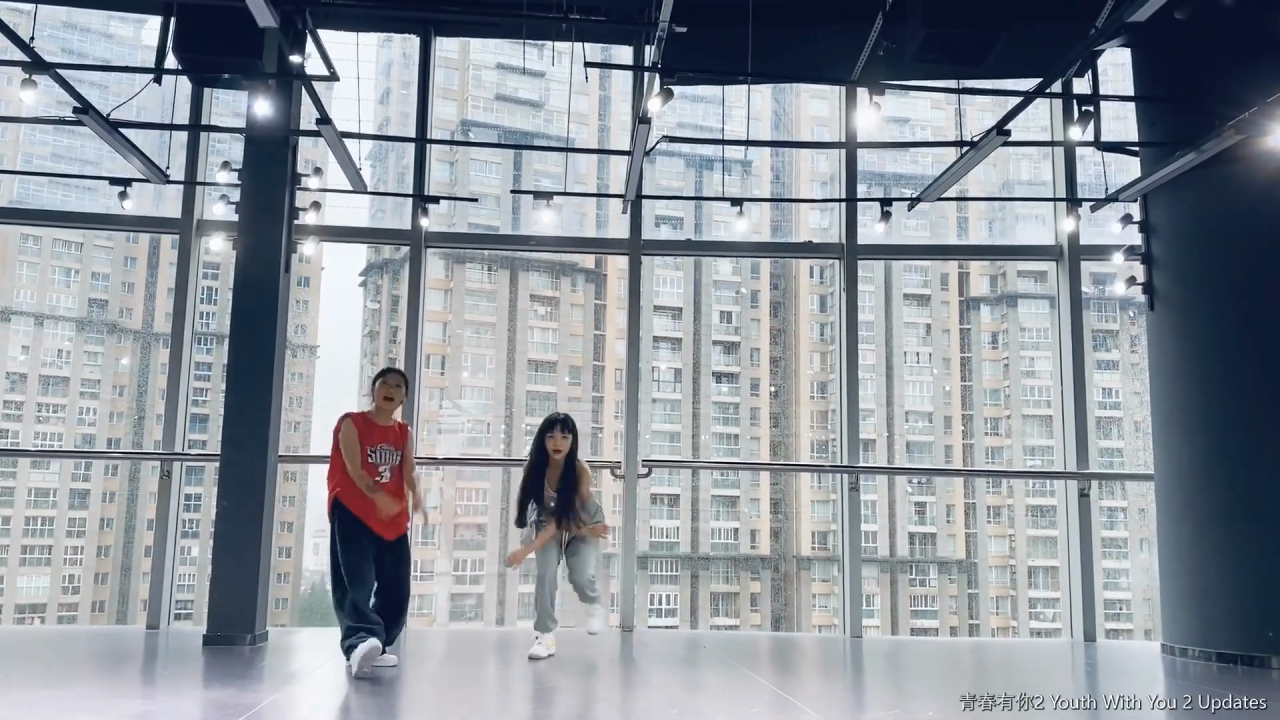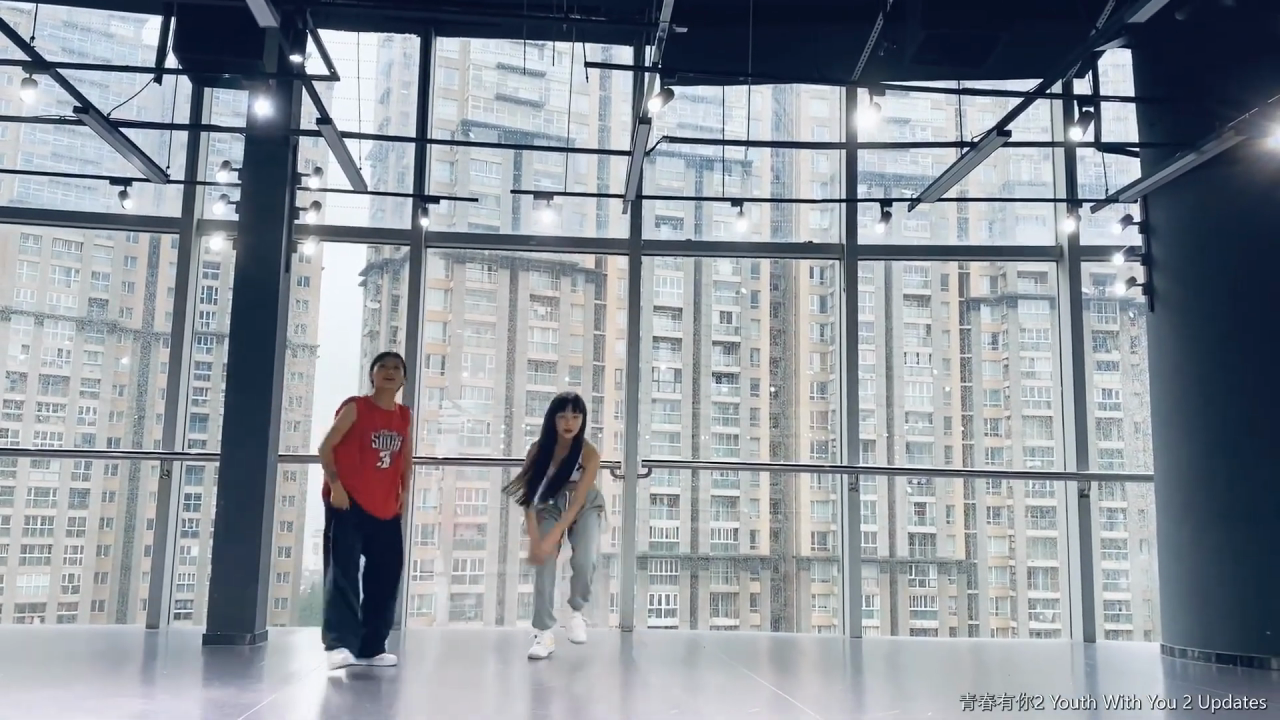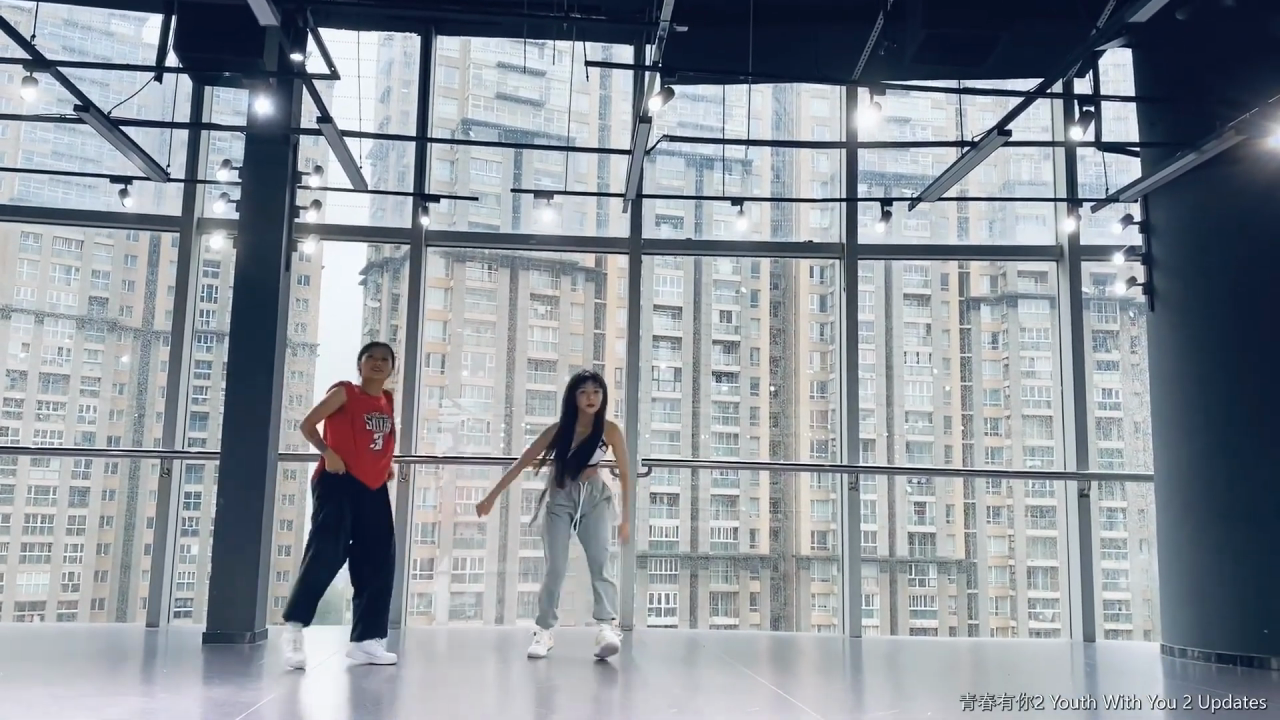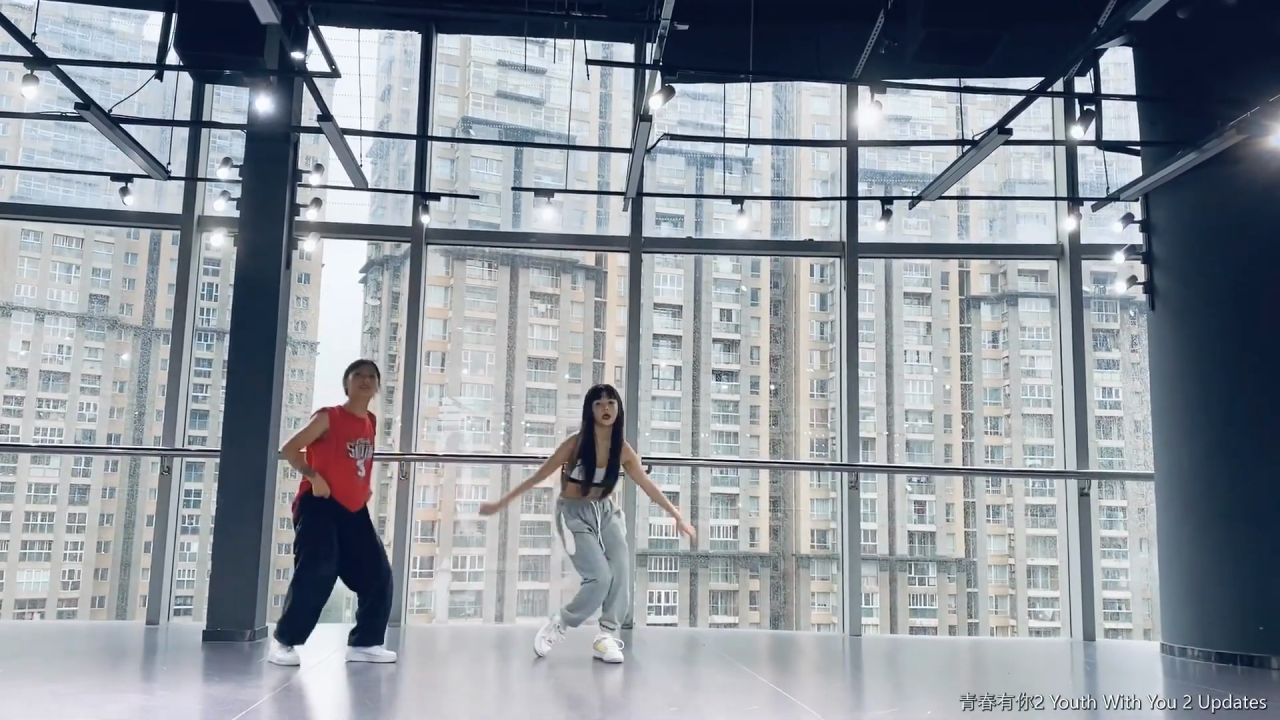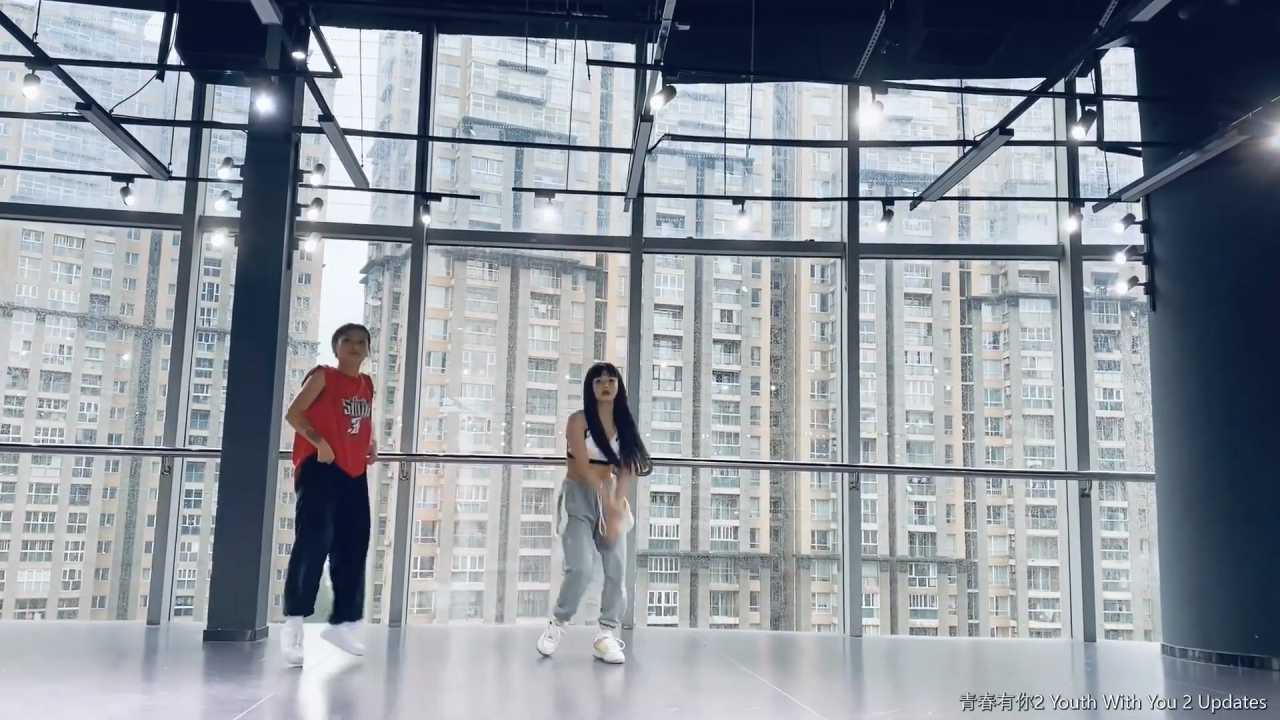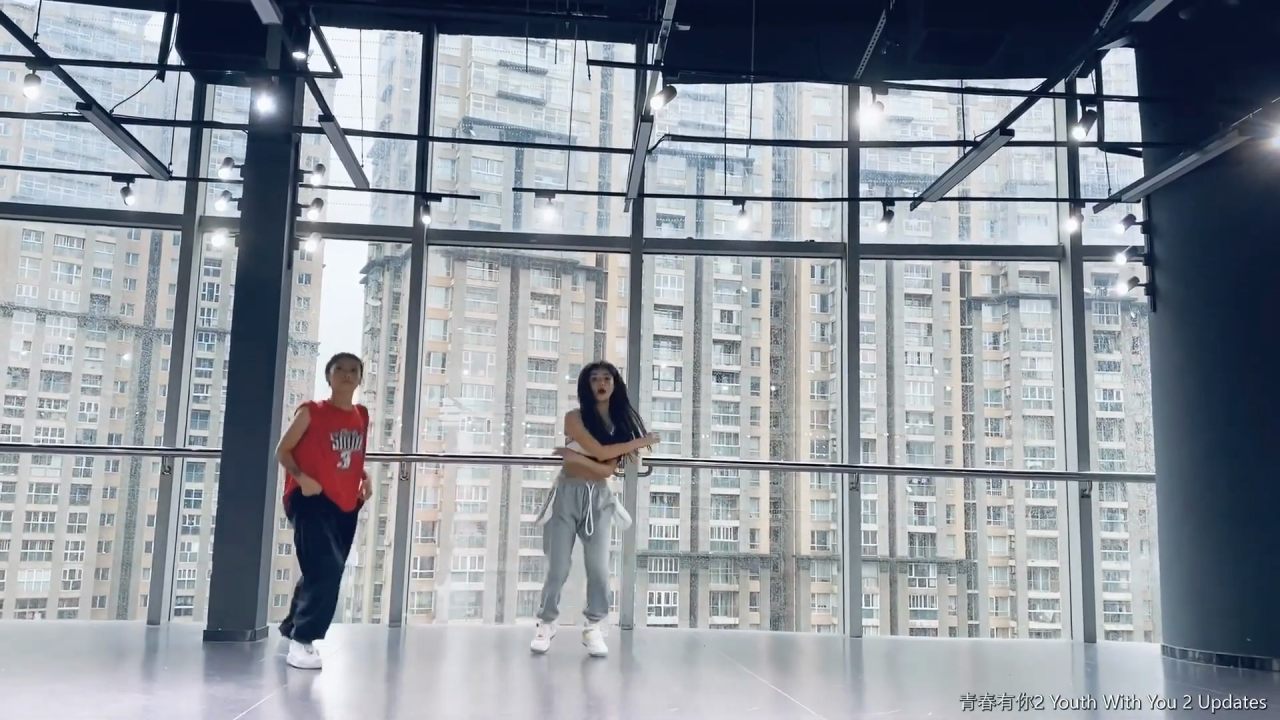
dt=0.2s
person 1, frame 1
left shoulder: (404, 432)
right shoulder: (351, 423)
left elbow: (408, 472)
right elbow: (353, 469)
left wrist: (415, 497)
right wrist: (378, 497)
left hip: (392, 523)
right hip: (352, 516)
left knee: (396, 592)
right knee: (356, 583)
left ankle: (374, 647)
right ankle: (362, 642)
person 1, frame 2
left shoulder: (404, 416)
right shoulder: (355, 408)
right elbow: (326, 447)
left wrist: (405, 493)
right wrist: (335, 485)
left hip: (386, 509)
right hip: (349, 504)
left knee: (387, 578)
right knee: (343, 570)
left ankle: (369, 647)
right ankle: (339, 644)
person 1, frame 3
left shoulder: (388, 401)
right shoulder: (344, 393)
right elbow: (307, 424)
left wrist: (388, 464)
right wrist: (328, 452)
left hip: (374, 489)
right hip: (338, 483)
left knee: (378, 563)
right knee: (326, 553)
left ankle: (366, 639)
right ankle: (294, 627)
person 1, frame 4
left shoulder: (370, 422)
right shoulder: (329, 417)
right elbow: (290, 449)
left wrist: (366, 487)
right wrist: (313, 477)
left hip: (354, 510)
right hip: (320, 505)
left knee: (378, 576)
right knee: (315, 573)
left ankle: (365, 643)
right ankle: (284, 642)
person 1, frame 5
left shoulder: (367, 385)
right shoulder: (323, 377)
right elbow: (293, 413)
left wrist: (370, 446)
right wrist: (319, 442)
left hip: (353, 475)
right hip: (319, 470)
left knee: (353, 549)
right knee: (314, 541)
left ankle: (343, 622)
right ankle: (294, 620)
person 1, frame 6
left shoulder: (362, 417)
right shoulder: (311, 412)
right elbow: (283, 450)
left wrist: (364, 479)
right wrist: (302, 478)
left hip: (345, 504)
right hip: (311, 500)
left knee: (328, 571)
right knee: (325, 568)
left ankle: (294, 631)
right ankle: (302, 642)
person 2, frame 1
left shoulder: (580, 472)
right shoulder: (533, 468)
left elbow: (559, 521)
right elbow: (546, 513)
left wrist: (526, 549)
right wrist: (584, 530)
left hip: (585, 516)
right hip: (548, 517)
left knee: (582, 576)
right knee: (545, 574)
left ankle: (592, 604)
right ankle: (545, 635)
person 2, frame 2
left shoulder: (589, 453)
right shoulder: (540, 448)
left elbow: (576, 503)
right elbow: (527, 497)
left wrist: (552, 538)
right wrist: (534, 540)
left hip: (585, 504)
right hip: (550, 504)
left knee: (584, 562)
right knee: (544, 566)
left ankle: (576, 610)
right ankle: (544, 632)
person 2, frame 3
left shoulder: (610, 431)
right shoulder: (558, 430)
left elbow: (624, 475)
right elbow: (522, 464)
left wrist: (626, 518)
right wrist: (492, 496)
left hip: (595, 496)
right hip: (560, 497)
left knee: (600, 562)
right knee: (556, 568)
left ankle: (606, 628)
right ankle: (544, 632)
person 2, frame 4
left shoulder: (623, 449)
right shoulder: (575, 444)
left elbow: (647, 485)
right elbow: (540, 475)
left wrist: (677, 516)
right wrist: (503, 502)
left hip: (605, 511)
right hip: (574, 515)
left knee: (621, 573)
right knee: (599, 578)
left ankle: (606, 636)
right ankle: (556, 626)
person 2, frame 5
left shoulder: (624, 425)
right shoulder: (578, 420)
left elbow: (626, 471)
right elbow: (583, 466)
left wrist: (617, 511)
right wrist: (607, 497)
left hip: (609, 499)
right hip: (577, 497)
left knee: (617, 567)
right knee: (580, 569)
left ankle: (607, 634)
right ankle: (558, 623)
person 2, frame 6
left shoulder: (621, 421)
right shoulder: (574, 418)
left elbow: (609, 467)
right elbow: (598, 452)
left wrist: (578, 459)
right wrist: (640, 442)
left hip: (599, 499)
right hip: (566, 496)
left knee: (598, 568)
right knee: (557, 568)
left ankle: (593, 627)
right ankle: (546, 624)
